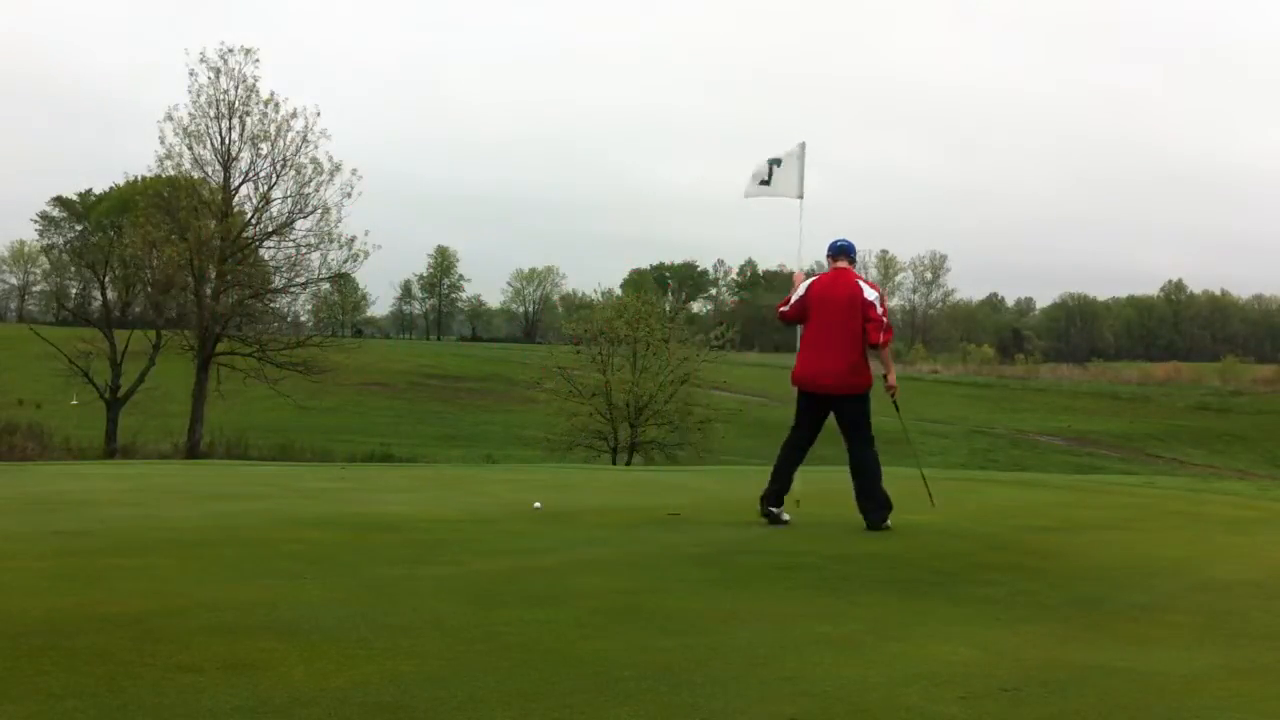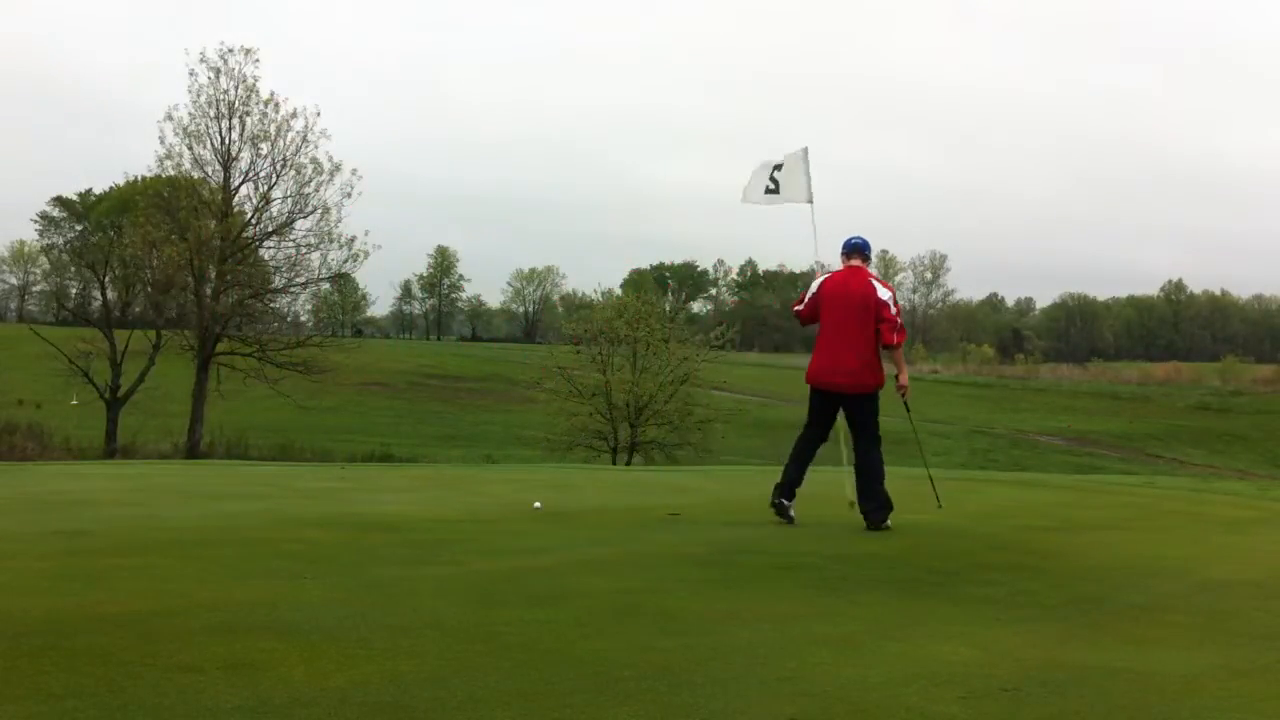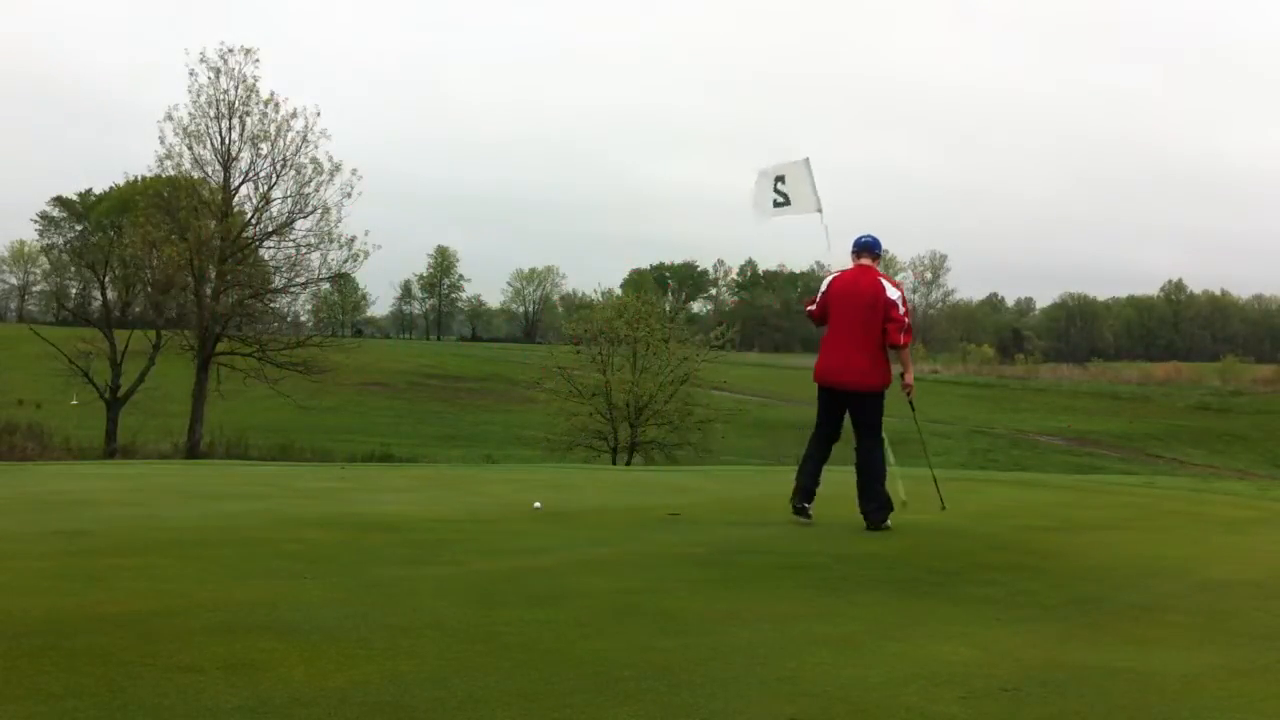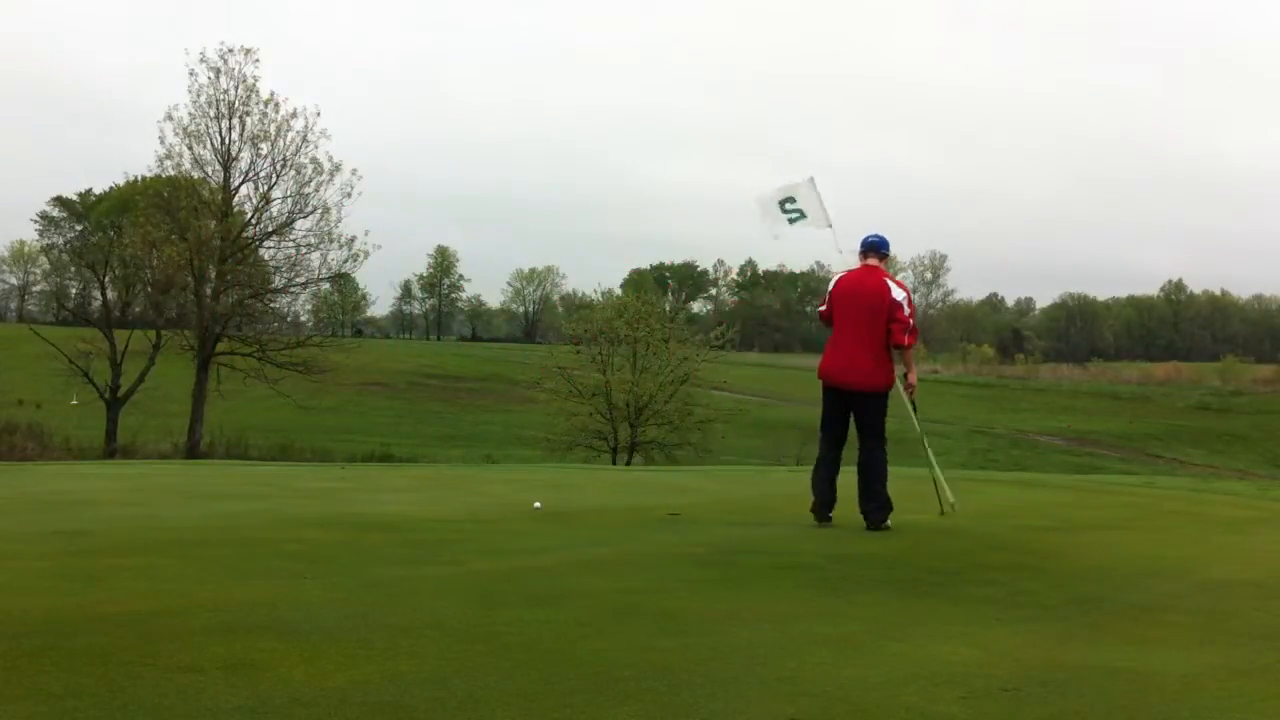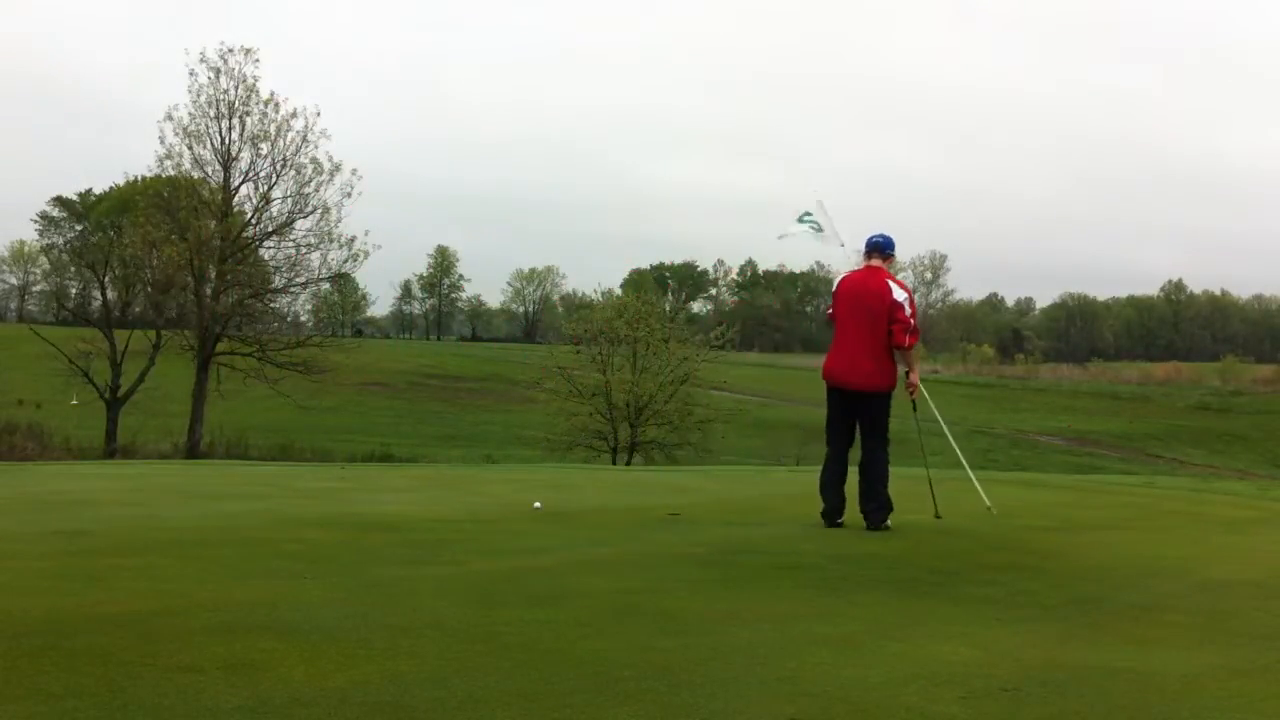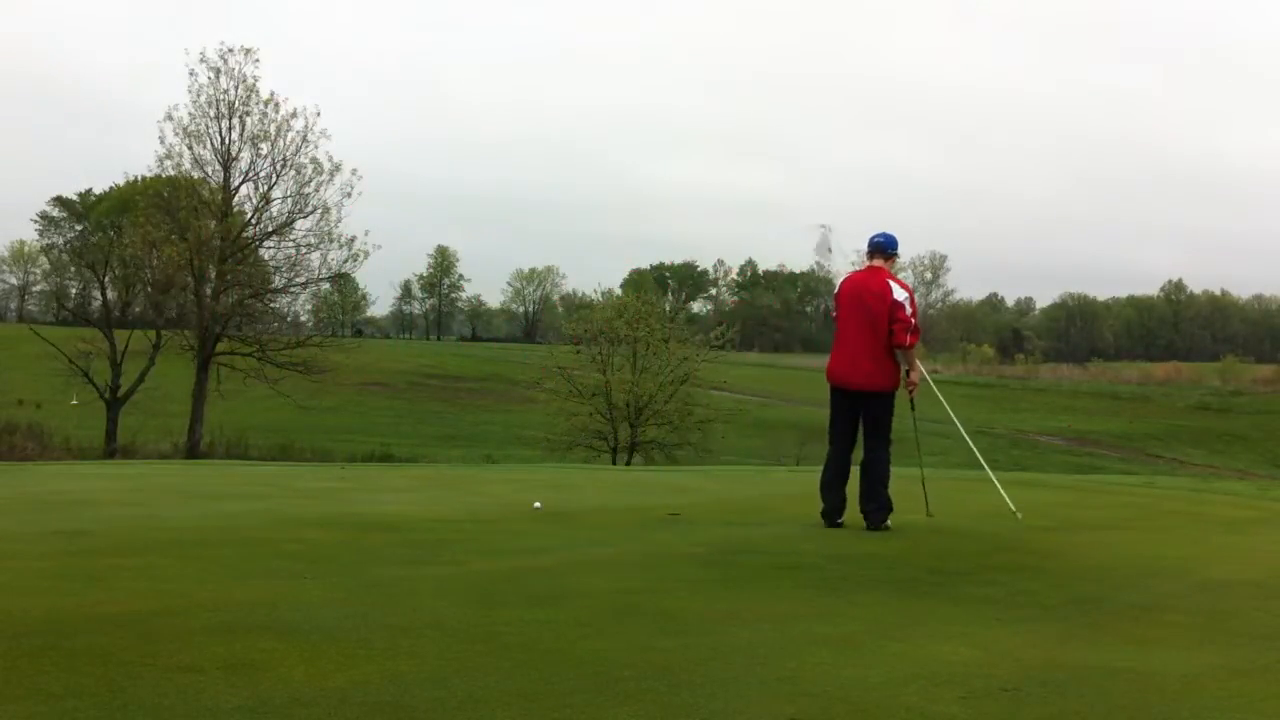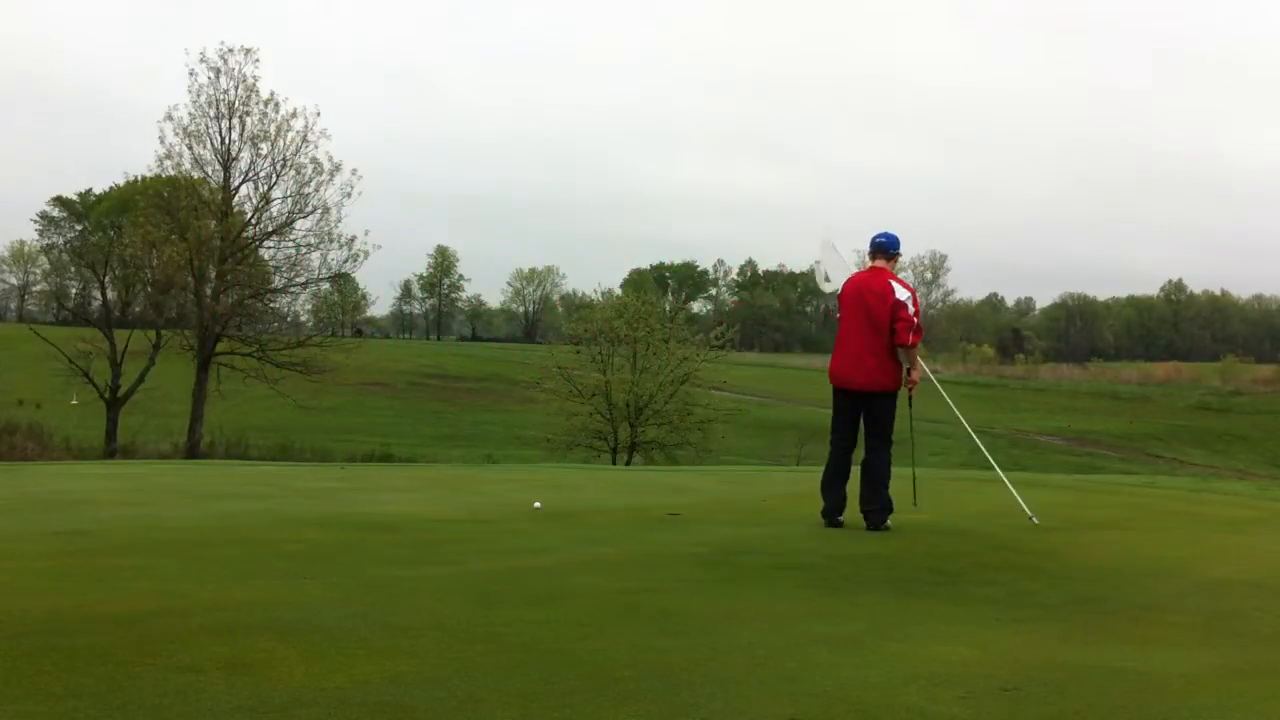
dt=0.1s
person 1, frame 1
left shoulder: (811, 285)
right shoulder: (866, 289)
left elbow: (786, 315)
right elbow: (879, 336)
left wrist: (798, 286)
right wrist: (890, 371)
left hip: (811, 378)
right hip: (850, 380)
left knee: (798, 439)
right knee: (861, 446)
left ankle: (772, 502)
right ankle: (876, 514)
person 1, frame 2
left shoulder: (823, 282)
right shoulder: (880, 289)
left elbow: (802, 315)
right elbow: (892, 335)
right wrist: (902, 371)
left hip: (823, 375)
right hip: (862, 379)
left knee: (811, 436)
right knee: (867, 445)
left ankle: (784, 495)
right ankle: (876, 515)
person 1, frame 3
left shoulder: (833, 281)
right shoulder: (889, 288)
left elbow: (815, 315)
right elbow: (898, 335)
right wrist: (908, 371)
left hip: (831, 374)
right hip: (869, 378)
left knee: (822, 436)
right knee: (870, 445)
left ankle: (803, 497)
right ankle: (876, 515)
person 1, frame 4
left shoulder: (839, 281)
right shoulder: (895, 289)
left elbow: (825, 317)
right elbow: (903, 337)
right wrist: (910, 371)
left hip: (835, 374)
right hip: (872, 378)
left knee: (831, 441)
right knee: (872, 445)
left ankle: (823, 506)
right ankle: (875, 515)
person 1, frame 5
left shoulder: (843, 282)
right shoulder: (897, 290)
right elbow: (904, 338)
right wrist: (913, 371)
left hip: (839, 375)
right hip: (876, 378)
left knee: (837, 444)
right knee: (875, 446)
left ankle: (832, 512)
right ankle: (875, 515)
person 1, frame 6
left shoulder: (846, 283)
right shoulder: (898, 290)
right elbow: (904, 338)
right wrist: (912, 370)
left hip: (842, 376)
right hip: (879, 379)
left knee: (839, 445)
right knee: (876, 447)
left ankle: (832, 512)
right ankle: (875, 515)
person 1, frame 7
left shoulder: (849, 284)
right shoulder: (900, 290)
right elbow: (907, 337)
right wrist: (913, 368)
left hip: (844, 376)
right hip: (881, 379)
left knee: (841, 444)
right knee: (877, 447)
left ankle: (832, 511)
right ankle: (875, 515)
